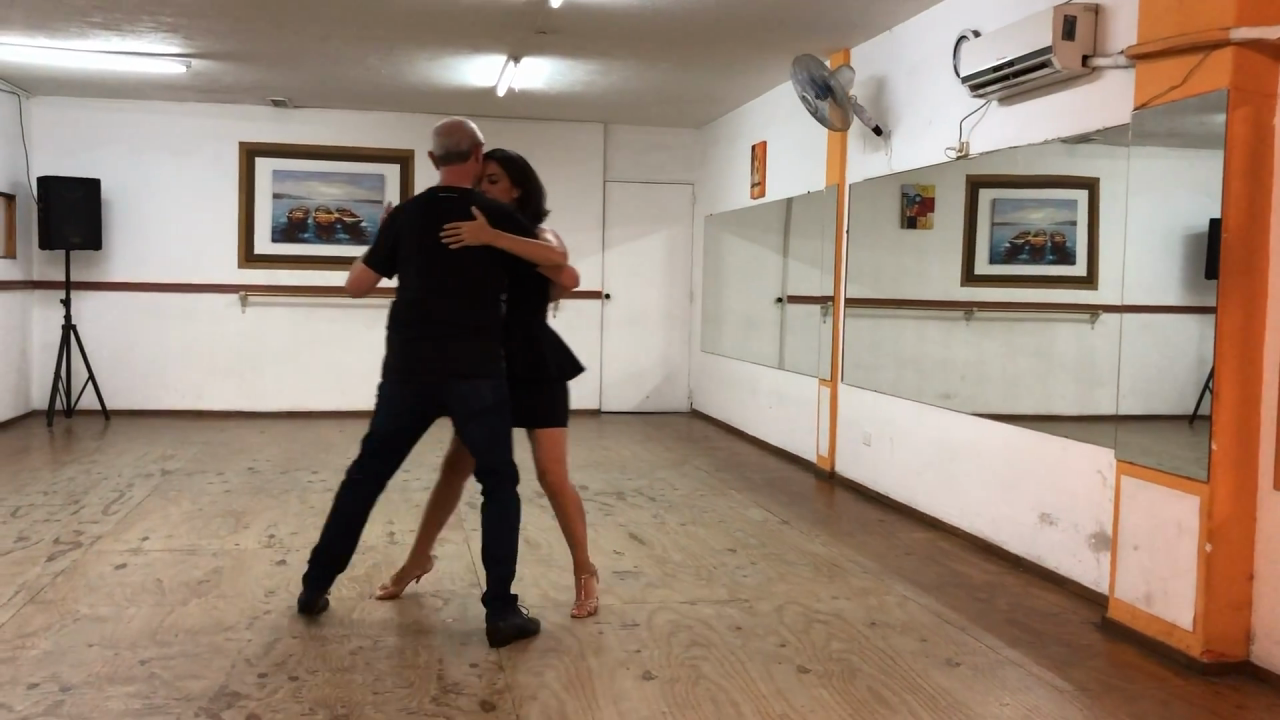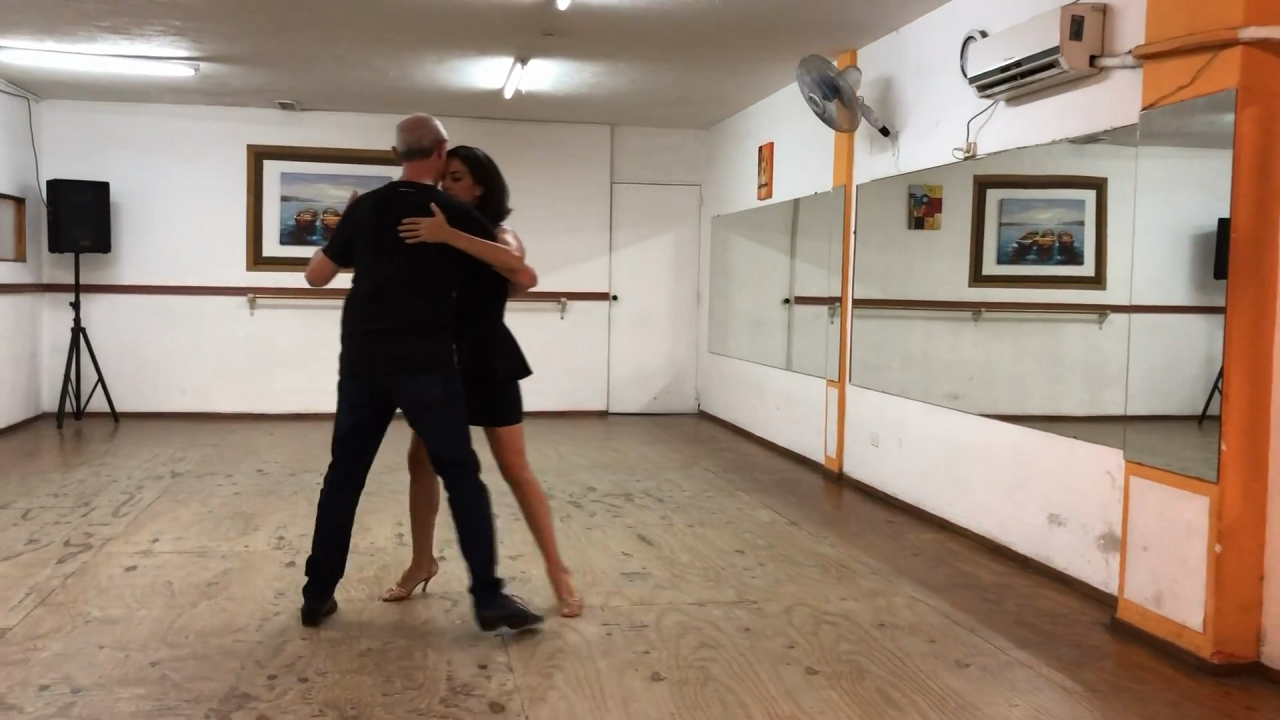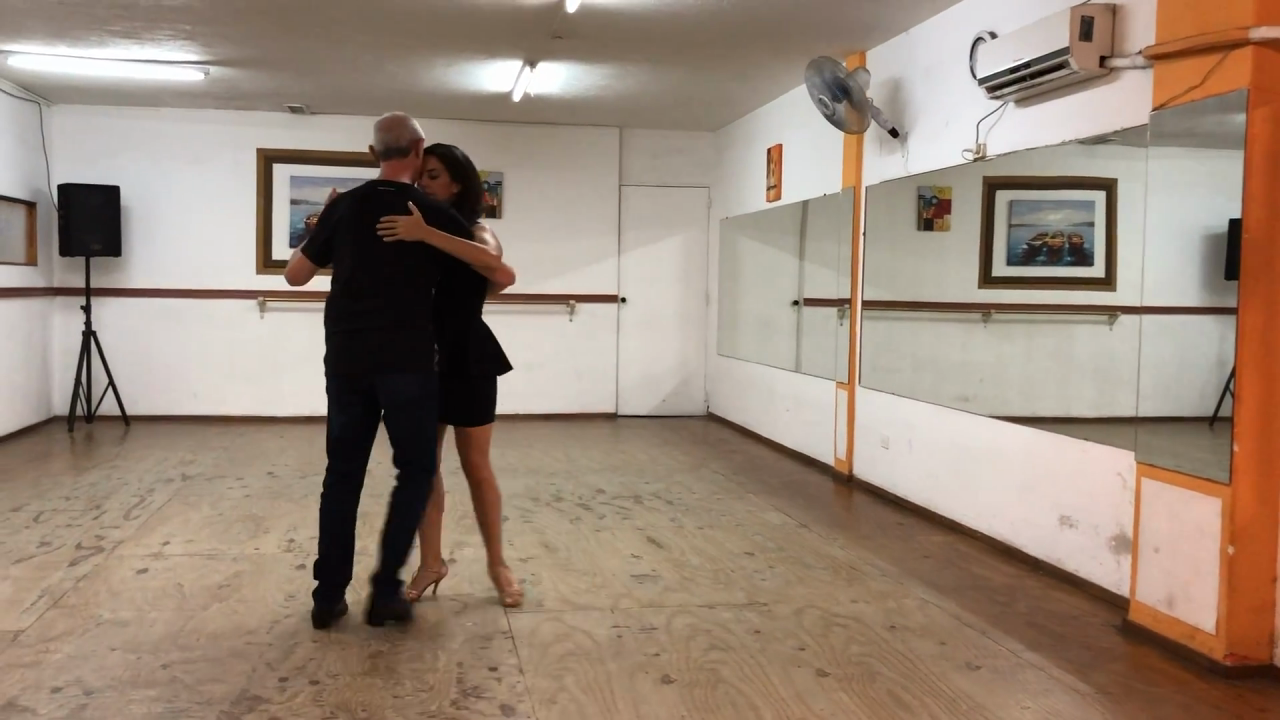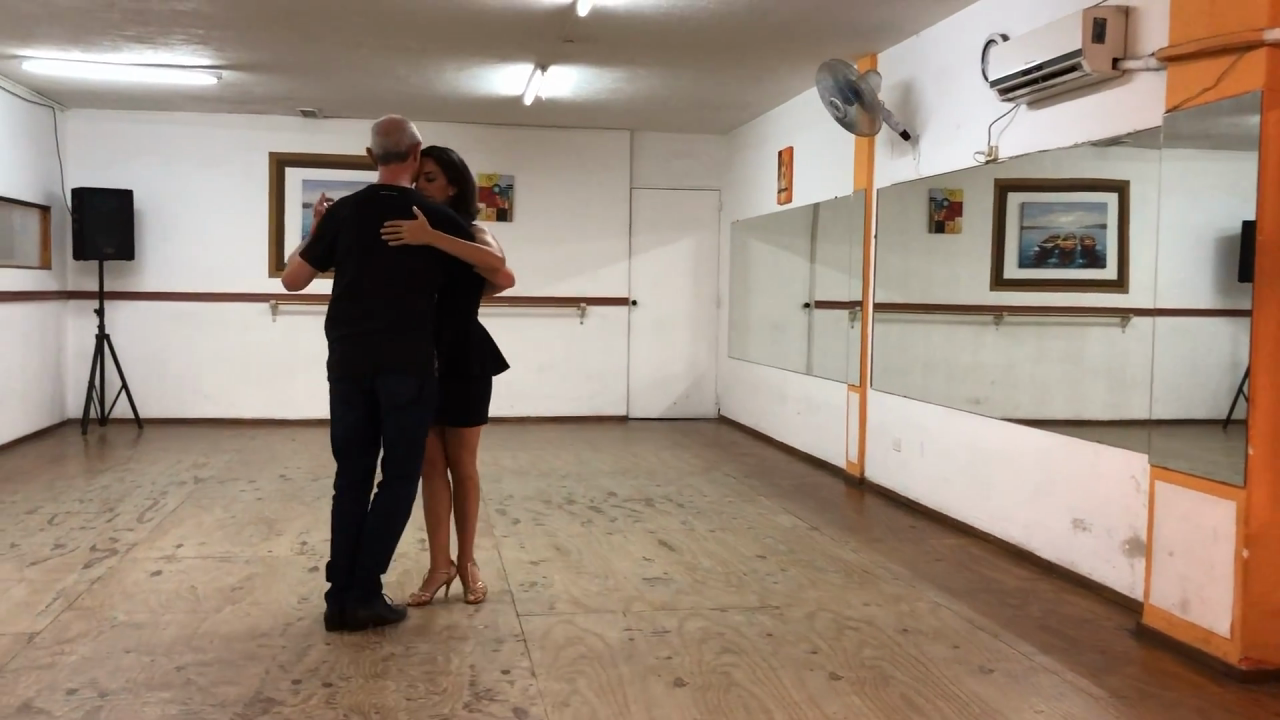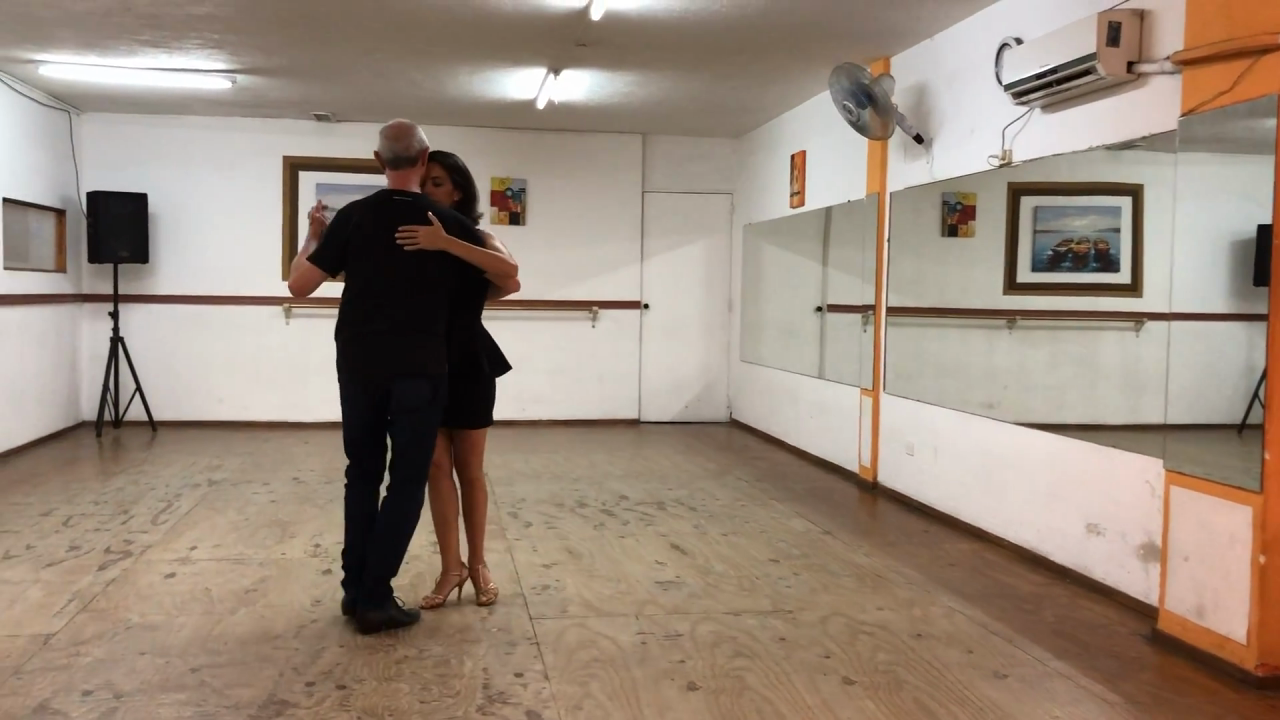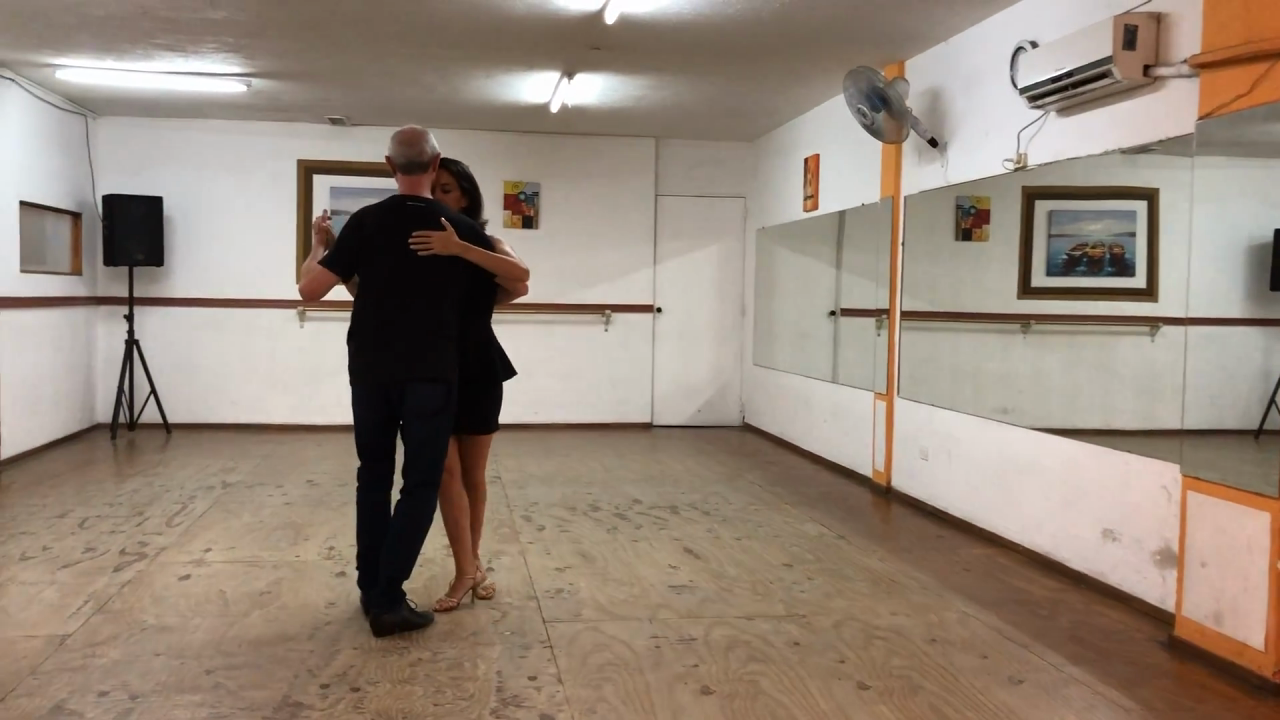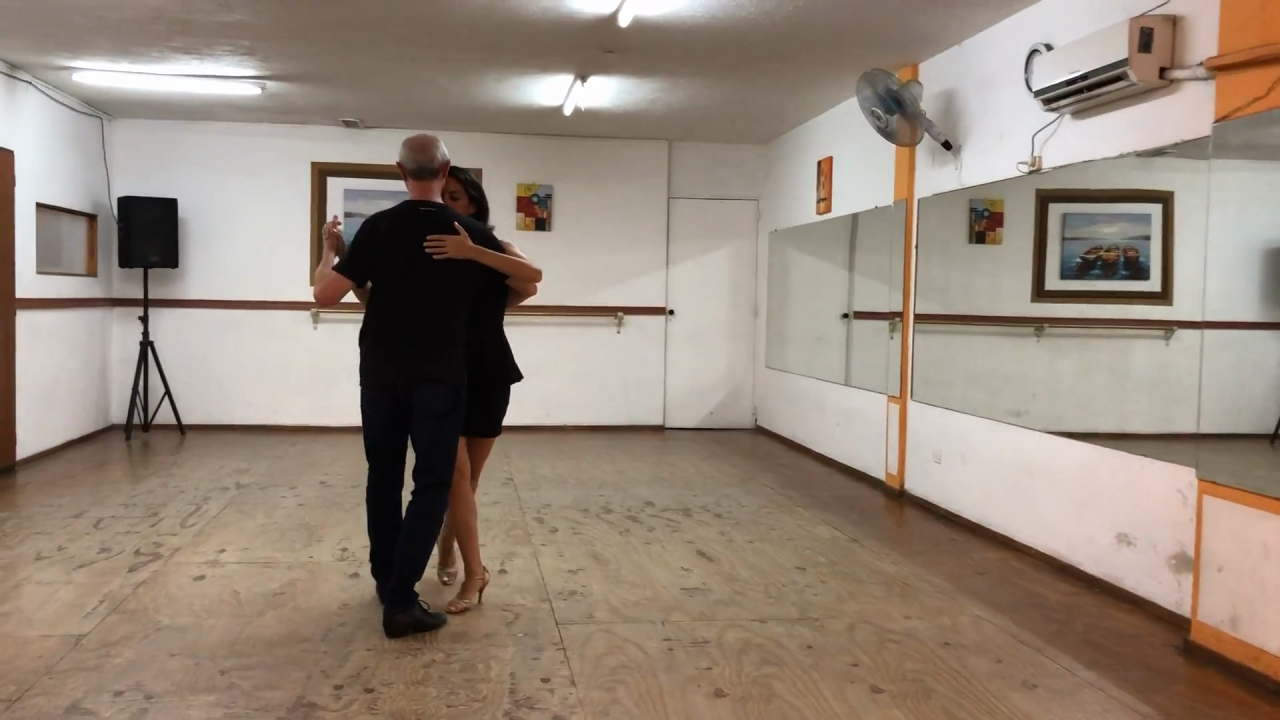
dt=0.2s
person 1, frame 1
left shoulder: (405, 216)
right shoulder: (500, 219)
left elbow: (356, 284)
left wrist: (380, 244)
left hip: (408, 371)
right hip: (474, 372)
left knee: (367, 472)
right knee: (498, 484)
left ankle: (315, 585)
right ankle: (501, 608)
person 1, frame 2
left shoulder: (365, 208)
right shoulder: (456, 216)
left elbow: (316, 275)
right wrist: (502, 242)
left hip: (361, 364)
right hip: (425, 366)
left knee: (345, 473)
right knee: (460, 474)
left ankle: (318, 593)
right ankle: (488, 595)
person 1, frame 3
left shoulder: (343, 207)
right shoulder: (437, 215)
left elbow: (295, 275)
left hip: (346, 361)
right hip: (407, 363)
left knee: (342, 473)
right knee: (417, 470)
left ankle: (328, 595)
right ankle: (386, 588)
person 1, frame 4
left shoulder: (343, 212)
right shoulder: (438, 219)
left elbow: (292, 280)
left wrist: (317, 232)
right wrist: (476, 234)
left hip: (348, 365)
right hip: (407, 367)
left knee: (351, 476)
right knee: (399, 477)
left ankle: (339, 595)
right ankle: (363, 595)
person 1, frame 5
left shoulder: (353, 217)
right shoulder: (449, 224)
left elbow: (298, 285)
left wrist: (313, 238)
right wrist: (481, 239)
left hip: (359, 367)
right hip: (418, 370)
left knee: (362, 473)
right knee: (407, 480)
left ankle: (355, 589)
right ankle: (375, 598)
person 1, frame 6
left shoulder: (367, 222)
right shoulder: (461, 230)
left elbow: (310, 289)
left wrist: (320, 245)
left hip: (370, 371)
right hip: (430, 375)
left knee: (373, 474)
right knee: (420, 483)
left ankle: (371, 586)
right ankle: (388, 601)
person 1, frame 7
left shoulder: (380, 227)
right shoulder: (472, 234)
left elbow: (326, 294)
left wrist: (330, 251)
left hip: (381, 374)
right hip: (438, 377)
left knee: (384, 475)
right knee: (432, 484)
left ankle: (387, 580)
right ankle: (401, 601)
person 2, frame 1
left shoulder: (541, 239)
right shoulder: (471, 242)
left elbow: (559, 266)
left wrist: (491, 237)
left hip: (536, 367)
left knee: (553, 477)
right knee: (455, 468)
left ankle: (584, 572)
right ankle: (418, 559)
person 2, frame 2
left shoulder: (498, 234)
right shoulder: (435, 235)
left elbow: (512, 263)
left wrist: (448, 235)
left hip: (489, 363)
left knee: (514, 469)
right knee: (422, 462)
left ankle: (556, 569)
right ankle: (422, 562)
person 2, frame 3
left shoulder: (474, 232)
right shoulder: (410, 234)
left elbow: (494, 265)
left wrist: (426, 234)
left hip: (468, 360)
left knee: (476, 465)
left ankle: (497, 562)
right ankle: (430, 562)
person 2, frame 4
left shoulder: (471, 235)
right shoulder: (407, 237)
left elbow: (498, 269)
left wrist: (431, 238)
left hip: (464, 361)
left knee: (461, 465)
right knee: (431, 463)
left ankle: (467, 561)
right ankle: (440, 565)
person 2, frame 5
left shoulder: (474, 239)
right shoulder: (413, 240)
left elbow: (509, 274)
left wrist: (442, 243)
left hip: (468, 364)
left knee: (467, 467)
right knee: (436, 466)
left ankle: (475, 563)
right ankle: (452, 568)
person 2, frame 6
left shoulder: (488, 246)
right shoulder: (402, 246)
left elbow: (520, 277)
left wrist: (458, 249)
left hip: (477, 370)
left knee: (472, 472)
right knee: (446, 471)
left ankle: (474, 561)
right ankle: (465, 570)
person 2, frame 7
right shoulder: (423, 254)
left elbow: (532, 277)
left wrist: (472, 252)
left hip: (488, 374)
left knee: (469, 474)
right knee: (456, 471)
left ankle: (448, 548)
right ankle: (474, 570)
